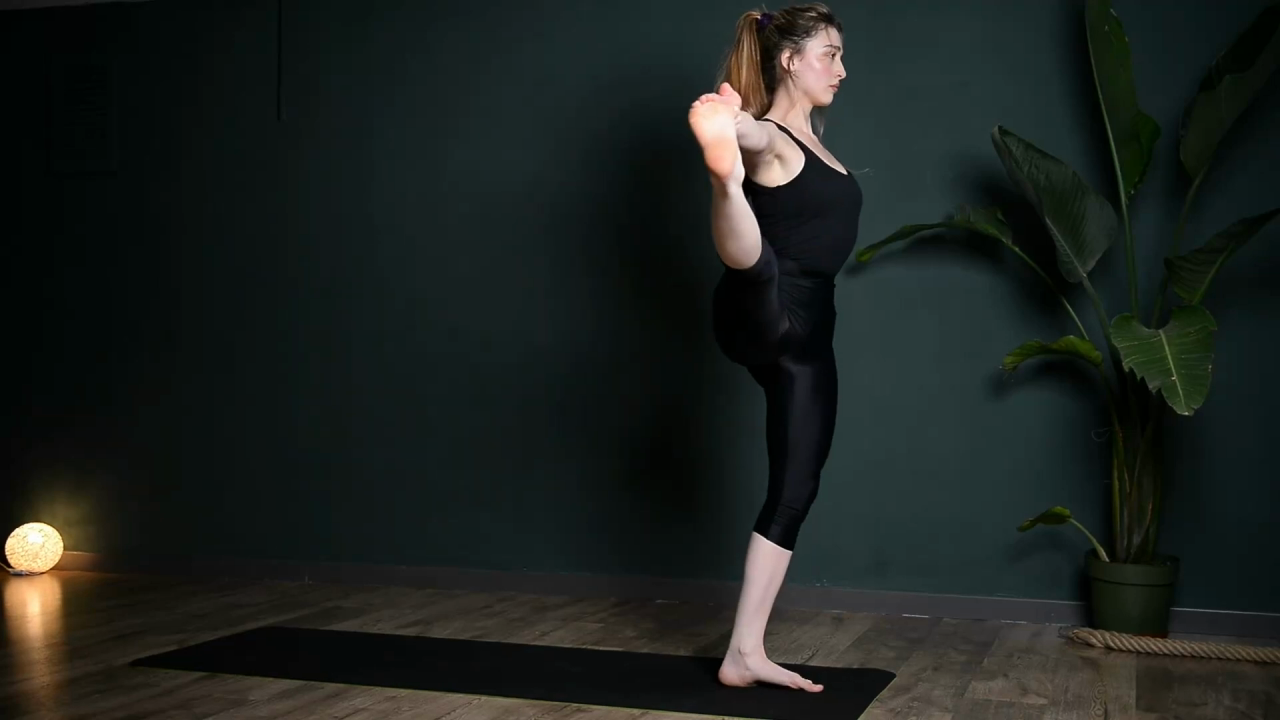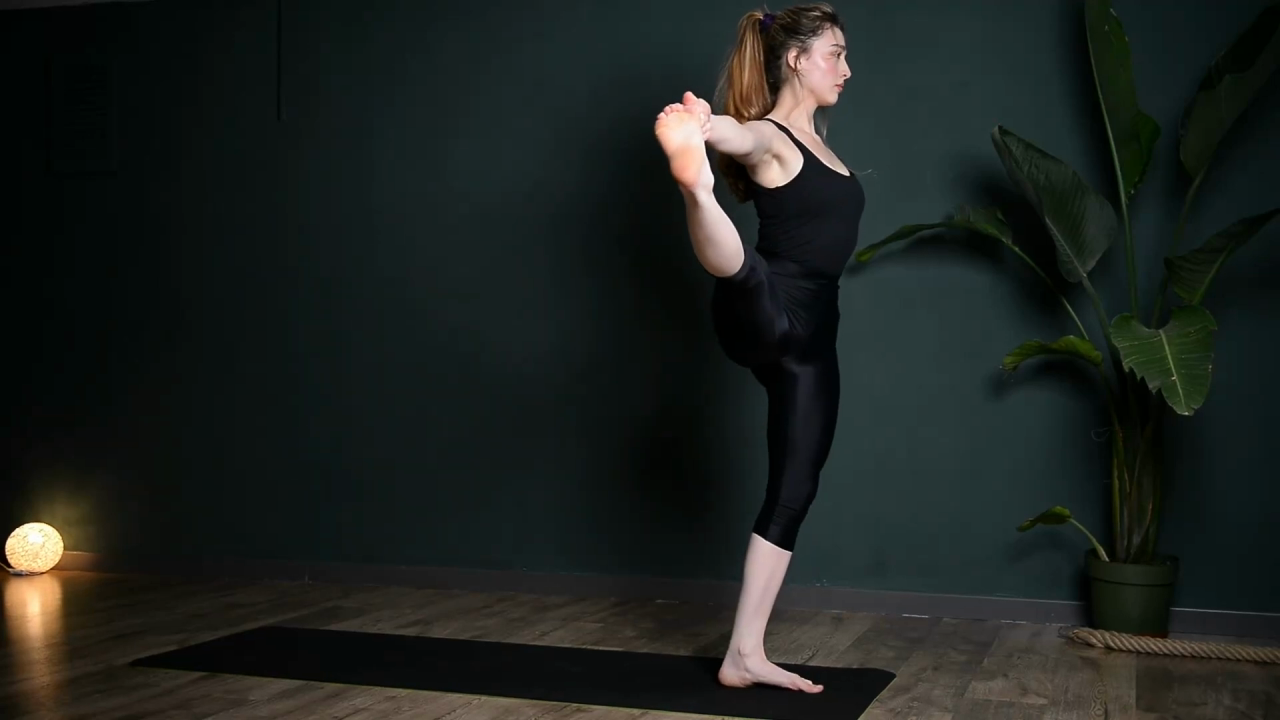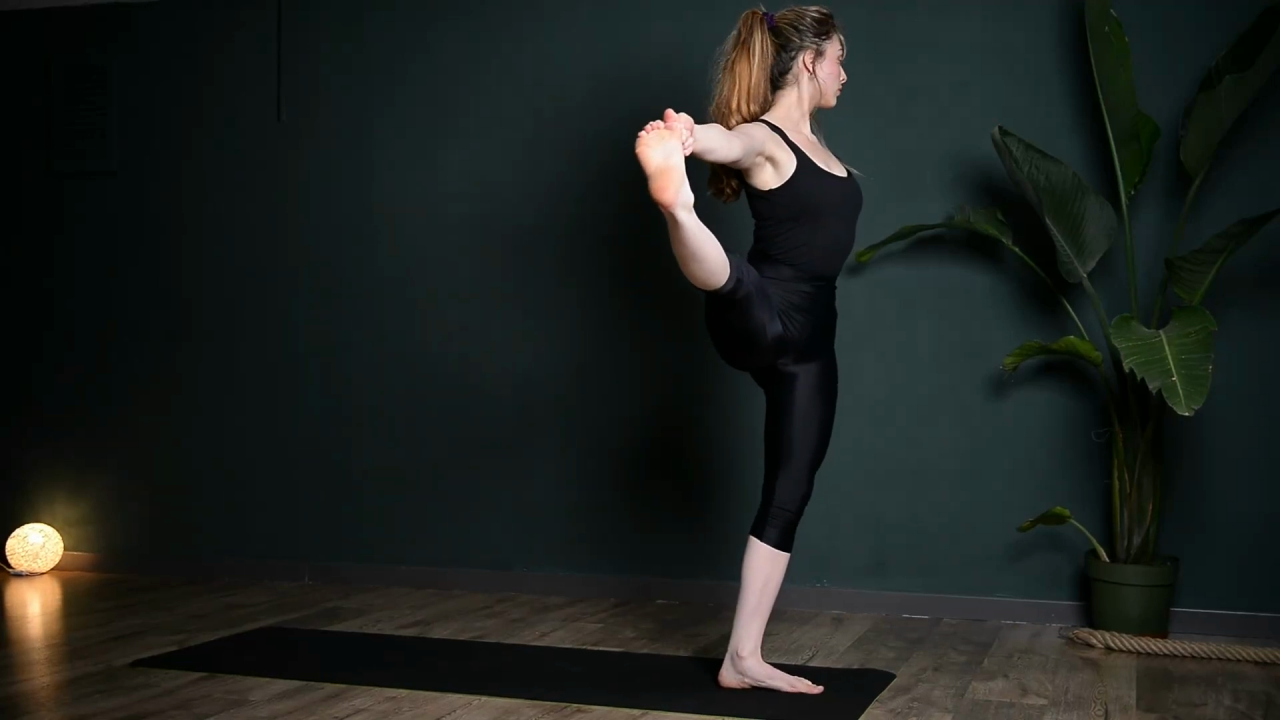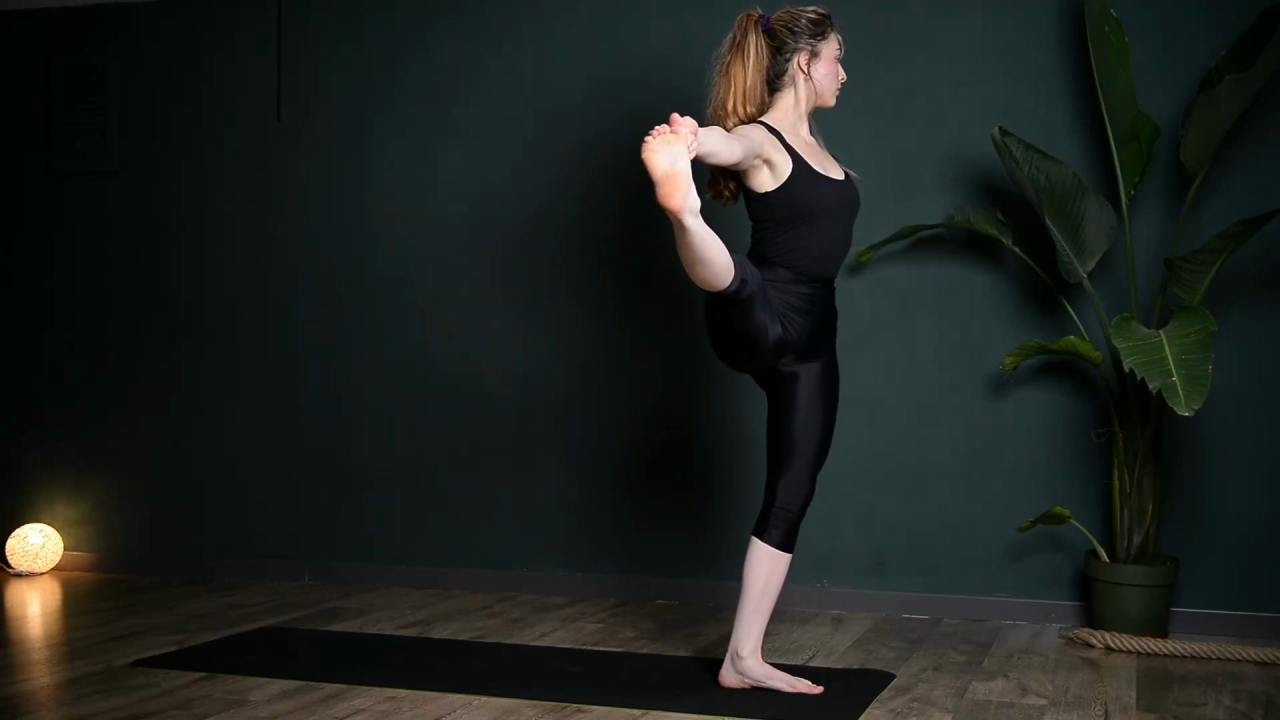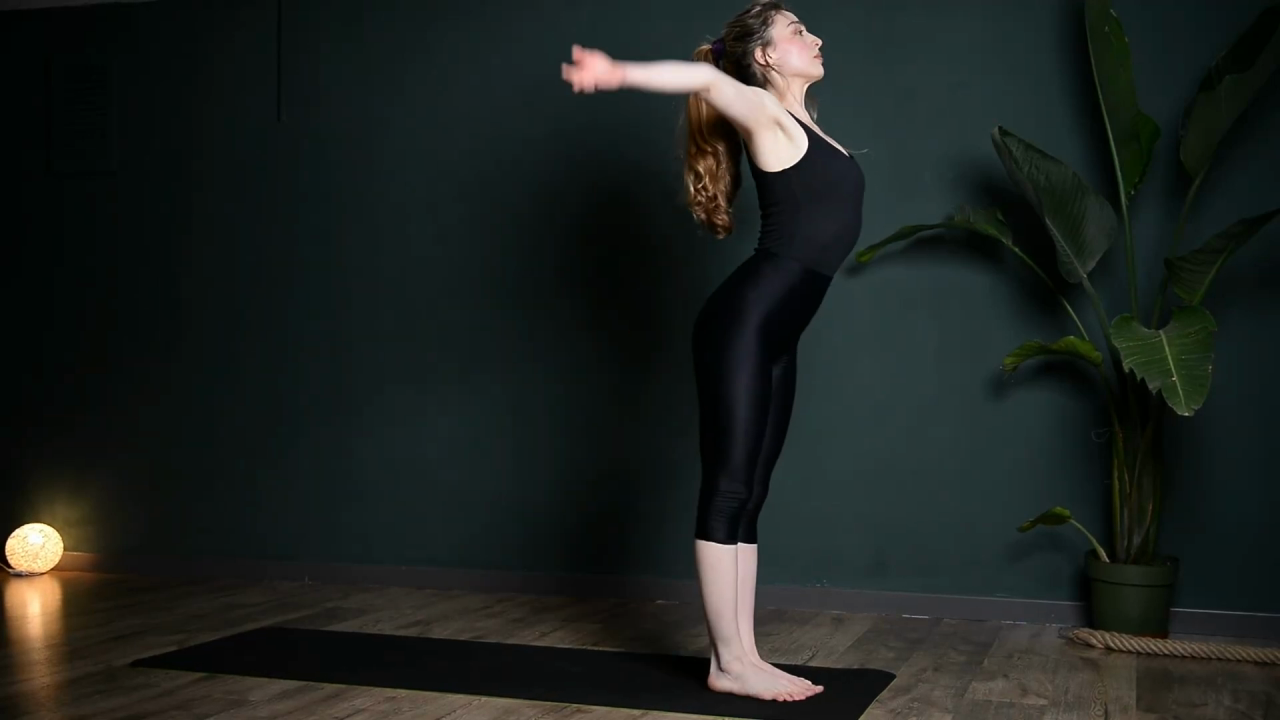
dt=1s
person 1, frame 1
left shoulder: (808, 137)
right shoulder: (768, 136)
right elbow: (749, 134)
right wrist: (726, 127)
left hip: (808, 329)
right hip: (764, 315)
left knee: (793, 494)
right knee: (753, 266)
left ankle: (744, 654)
person 1, frame 2
left shoulder: (813, 140)
right shoulder: (766, 136)
right elbow: (733, 136)
right wrist: (698, 128)
left hip: (811, 332)
right hip: (766, 317)
left knee: (792, 494)
right knee: (742, 269)
left ankle: (744, 655)
person 1, frame 3
left shoulder: (813, 143)
right shoulder: (760, 138)
right elbow: (721, 141)
right wrist: (681, 138)
left hip: (809, 334)
right hip: (762, 320)
left knee: (788, 496)
right knee: (731, 282)
left ankle: (743, 658)
person 1, frame 4
left shoulder: (811, 142)
right shoulder: (759, 138)
right elbow: (724, 144)
right wrist: (687, 142)
left hip: (810, 335)
right hip: (760, 323)
left knee: (790, 498)
right knee: (733, 282)
left ankle: (744, 658)
person 1, frame 5
left shoulder: (797, 120)
right shoulder: (764, 114)
right elbow: (705, 77)
right wrist: (622, 72)
left hip: (774, 335)
right hip: (744, 324)
left knee: (748, 494)
right knee: (727, 487)
left ankle: (740, 658)
right ankle: (729, 662)
